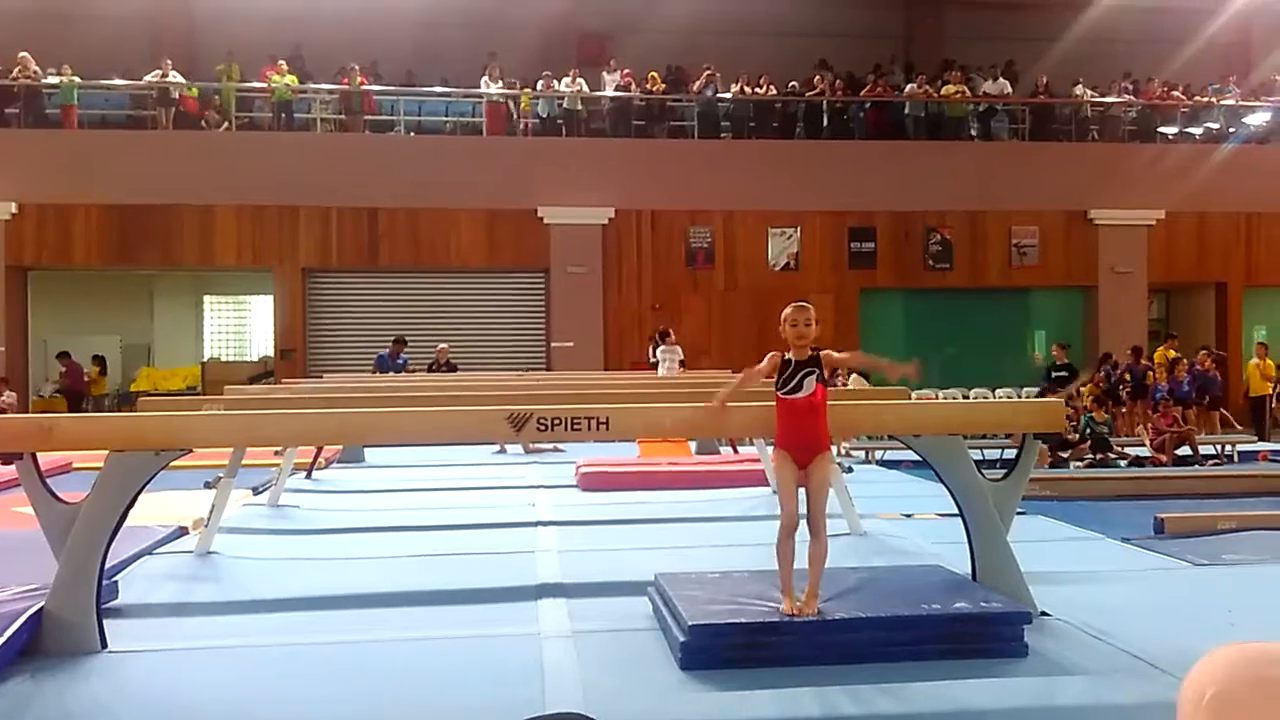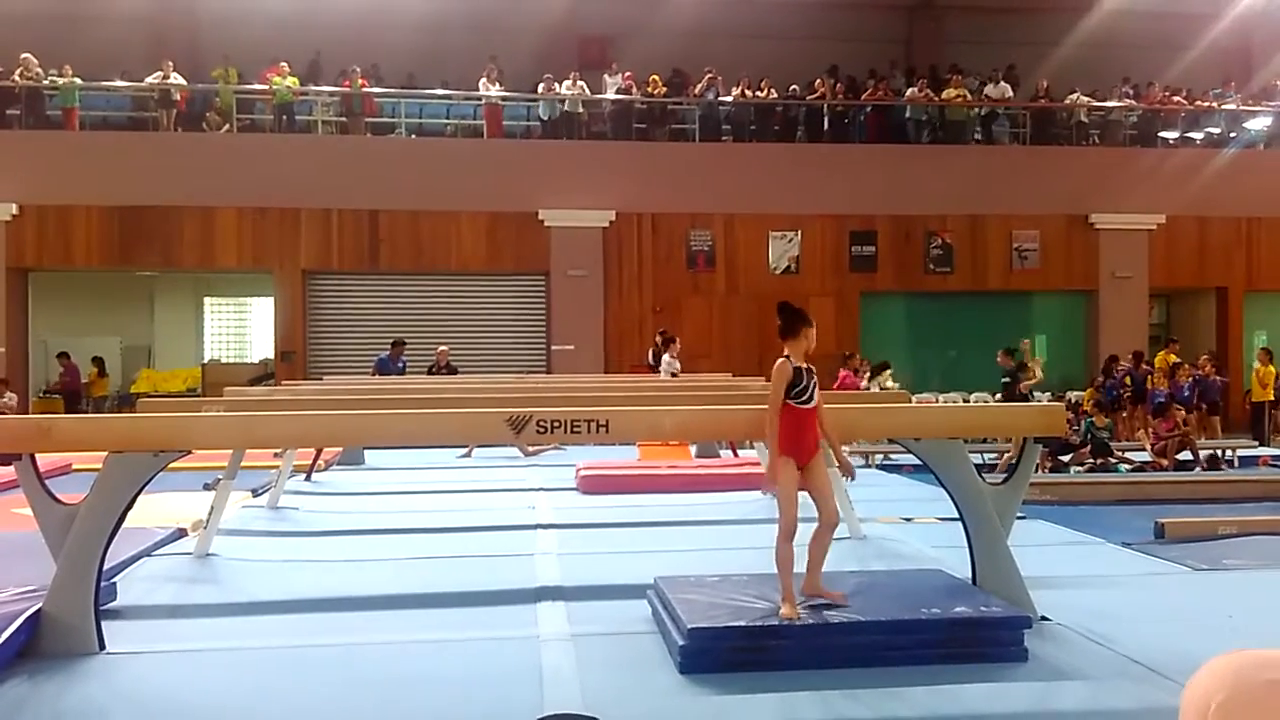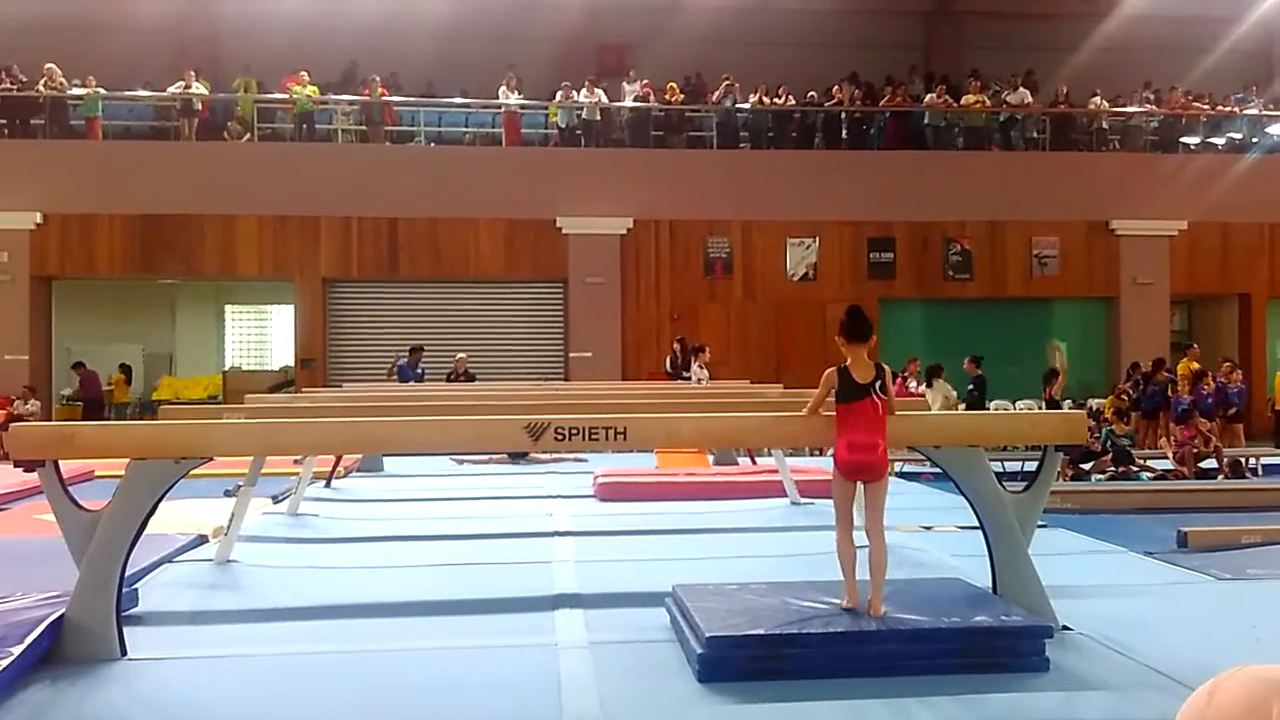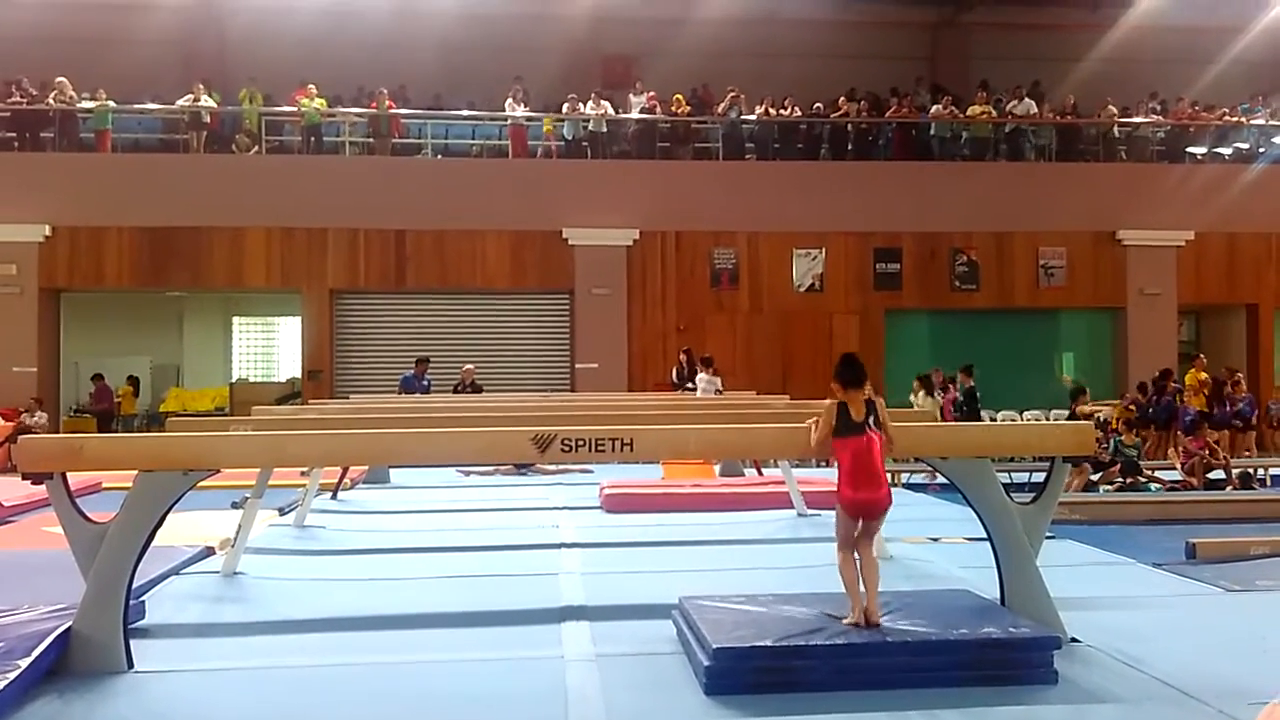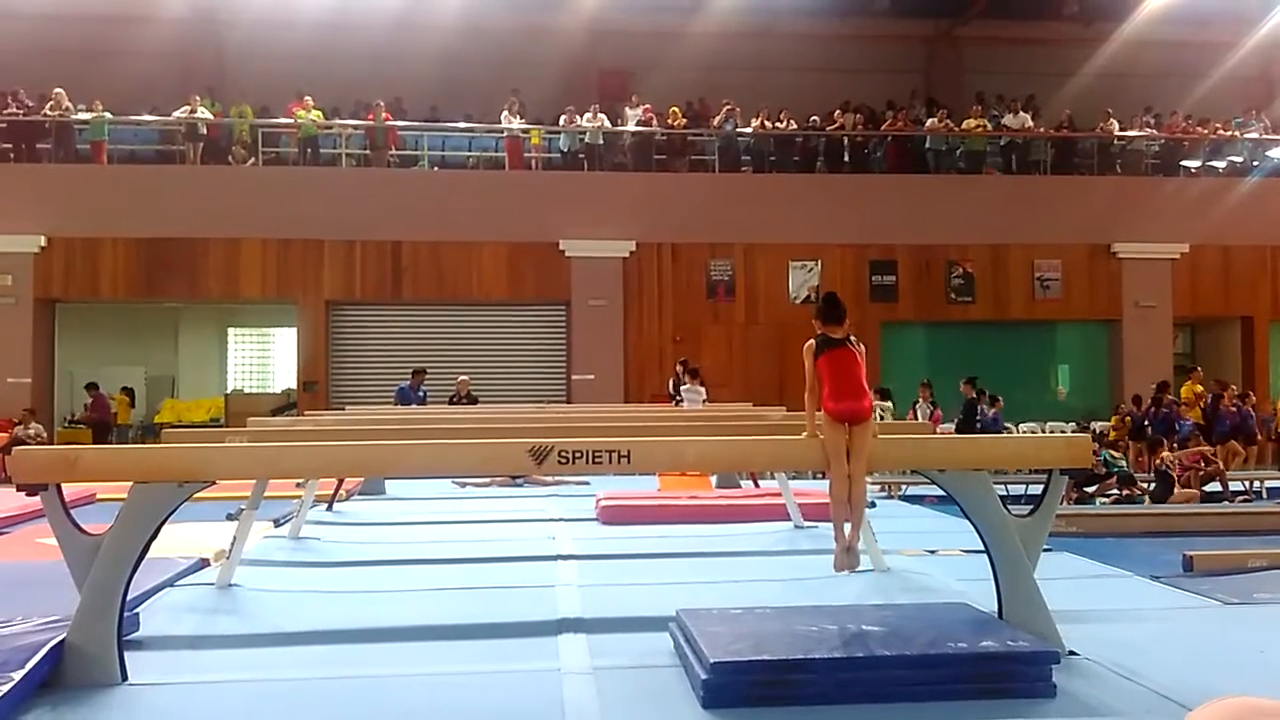
dt=1s
person 1, frame 1
left shoulder: (824, 360)
right shoulder: (777, 360)
left elbow: (855, 360)
right elbow: (753, 375)
left wrist: (892, 367)
right wrist: (727, 393)
left hip: (819, 450)
right hip: (785, 451)
left knee: (817, 522)
right knee: (788, 520)
left ankle: (813, 593)
right ankle: (787, 593)
person 1, frame 2
left shoulder: (809, 370)
right shoulder: (784, 366)
right elbow: (774, 416)
left wrist: (840, 454)
right wrist: (775, 462)
left hip: (812, 453)
right hip: (787, 455)
left knee: (830, 516)
right knee: (788, 525)
left ankle: (812, 583)
right ankle: (787, 598)
person 1, frame 3
left shoulder: (834, 375)
right shoulder: (884, 372)
left elbow: (812, 410)
left wrist: (809, 410)
left hip: (846, 459)
right hip: (877, 459)
left knee: (844, 526)
right knee: (875, 529)
left ankle: (851, 594)
right ankle: (876, 601)
person 1, frame 4
left shoulder: (833, 409)
right shoulder: (876, 405)
left elbow: (818, 442)
right elbow: (890, 441)
left wrist: (815, 426)
left hip: (851, 495)
right hip: (878, 496)
left knee: (846, 549)
right knee: (865, 546)
left ankle: (858, 611)
right ankle: (871, 608)
person 1, frame 5
left shoulder: (812, 346)
right shoulder: (857, 344)
left elbow: (812, 389)
left wrist: (810, 427)
right wrist: (871, 422)
left hip: (834, 407)
right hip: (862, 405)
left knee: (838, 473)
right knee: (858, 473)
left ankle: (840, 538)
right ankle: (854, 538)
